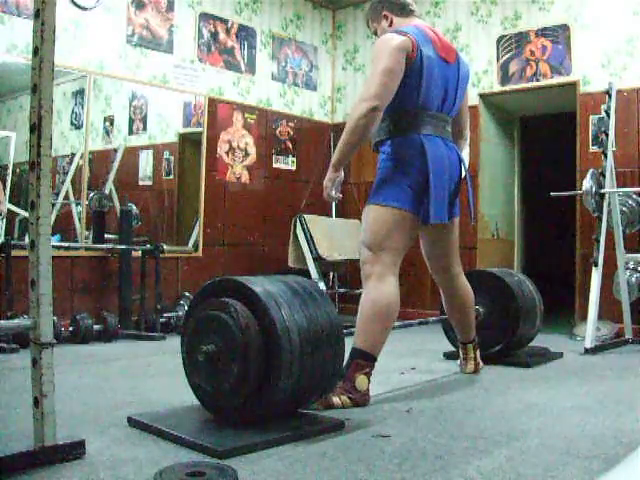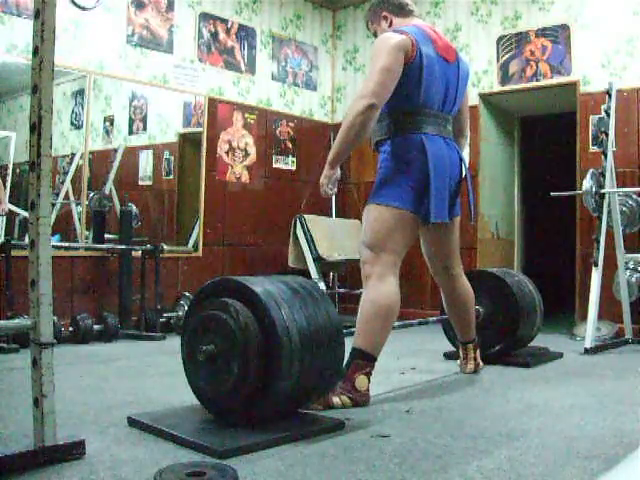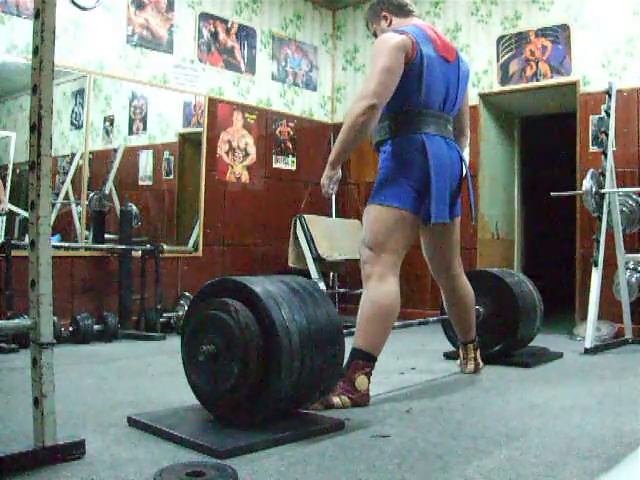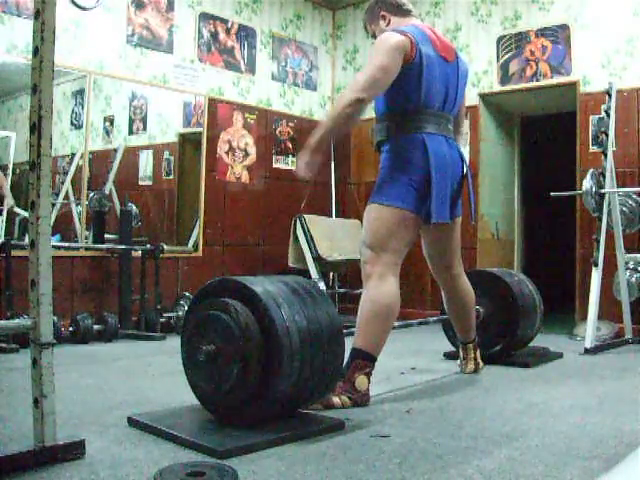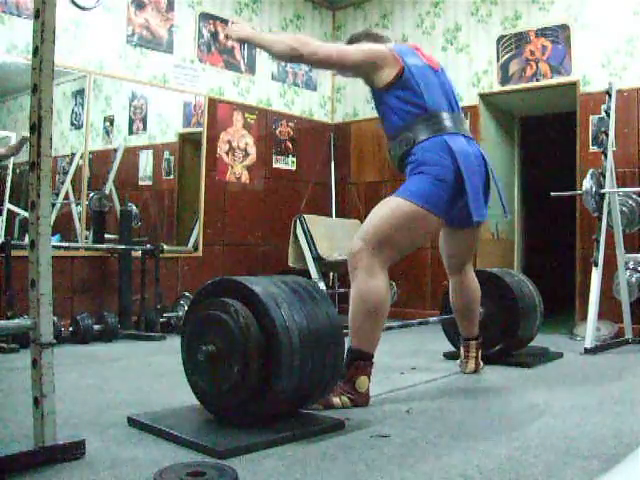
dt=0.4s
person 1, frame 1
left shoulder: (397, 39)
right shoulder: (454, 55)
left elbow: (372, 105)
left wrist: (335, 166)
left hip: (408, 156)
right hip: (444, 160)
left knee: (377, 266)
right knee: (447, 268)
left ankle: (354, 382)
right ankle: (470, 354)
person 1, frame 2
left shoulder: (397, 39)
right shoulder: (453, 54)
left elbow: (368, 103)
left wrist: (332, 162)
left hip: (409, 155)
right hip: (446, 159)
left knee: (378, 266)
right knee: (448, 269)
left ankle: (355, 382)
right ankle: (471, 353)
person 1, frame 3
left shoulder: (396, 39)
right shoulder: (453, 54)
left elbow: (369, 103)
left wrist: (333, 163)
left hip: (409, 156)
right hip: (446, 160)
left knee: (377, 266)
right knee: (448, 269)
left ankle: (354, 382)
right ankle: (470, 352)
person 1, frame 4
left shoulder: (397, 38)
right shoulder: (452, 53)
left elbow: (357, 96)
left wrist: (313, 148)
left hip: (413, 159)
right hip: (447, 160)
left knee: (378, 267)
right knee: (448, 269)
left ankle: (354, 383)
right ankle: (470, 354)
person 1, frame 5
left shoulder: (380, 55)
right shoulder: (421, 60)
left elbow: (302, 48)
left wrist: (249, 34)
right wrist: (355, 70)
left hip: (437, 168)
right hip: (471, 166)
left knee: (365, 256)
right knee: (458, 267)
left ankle: (354, 382)
right ankle: (471, 352)
